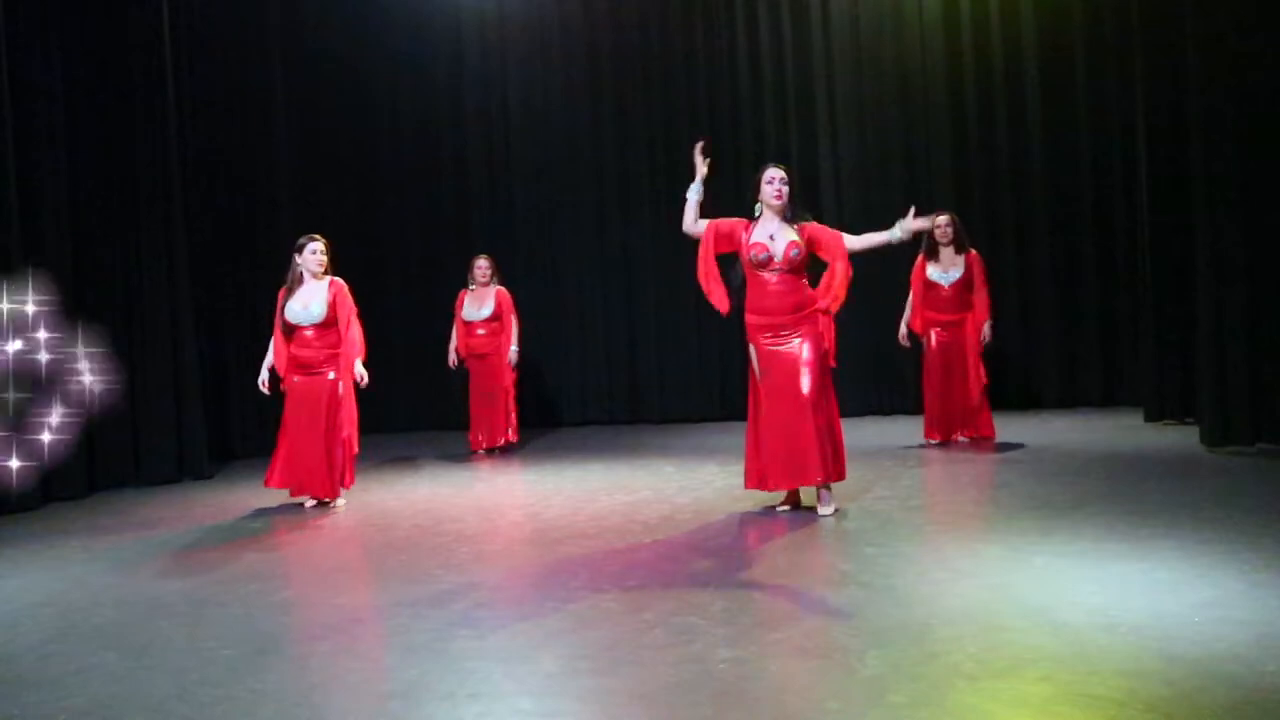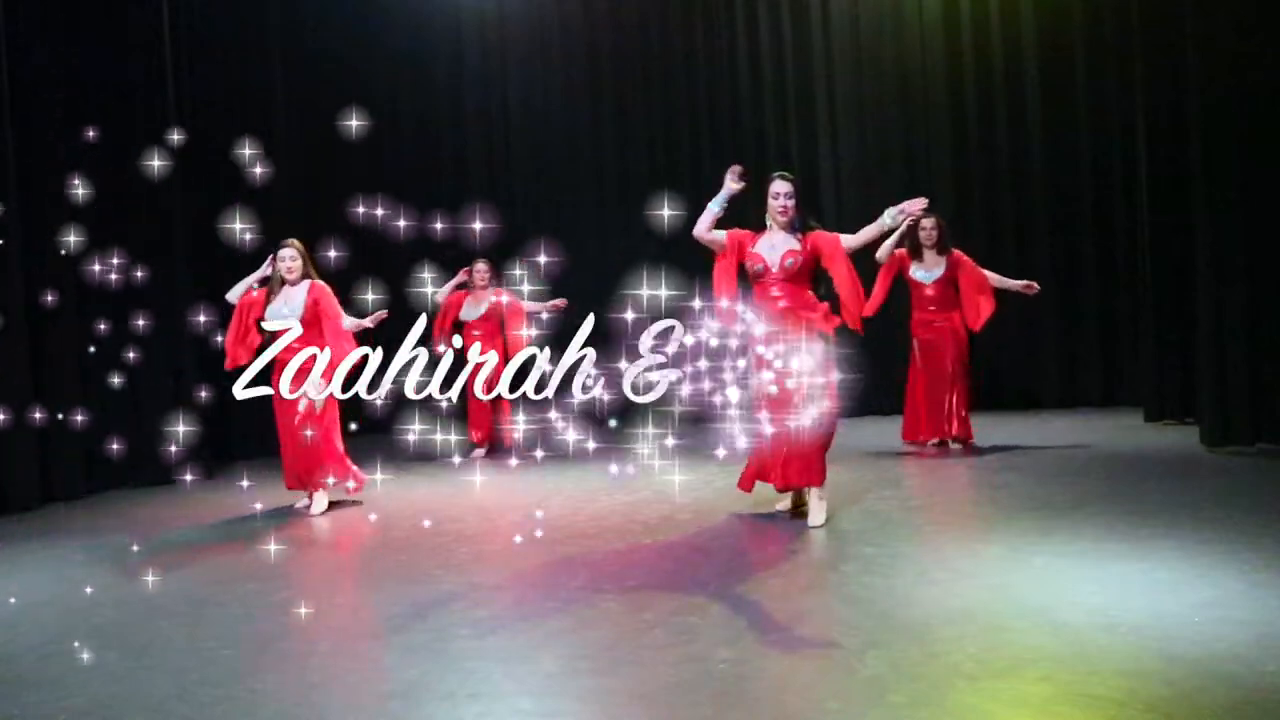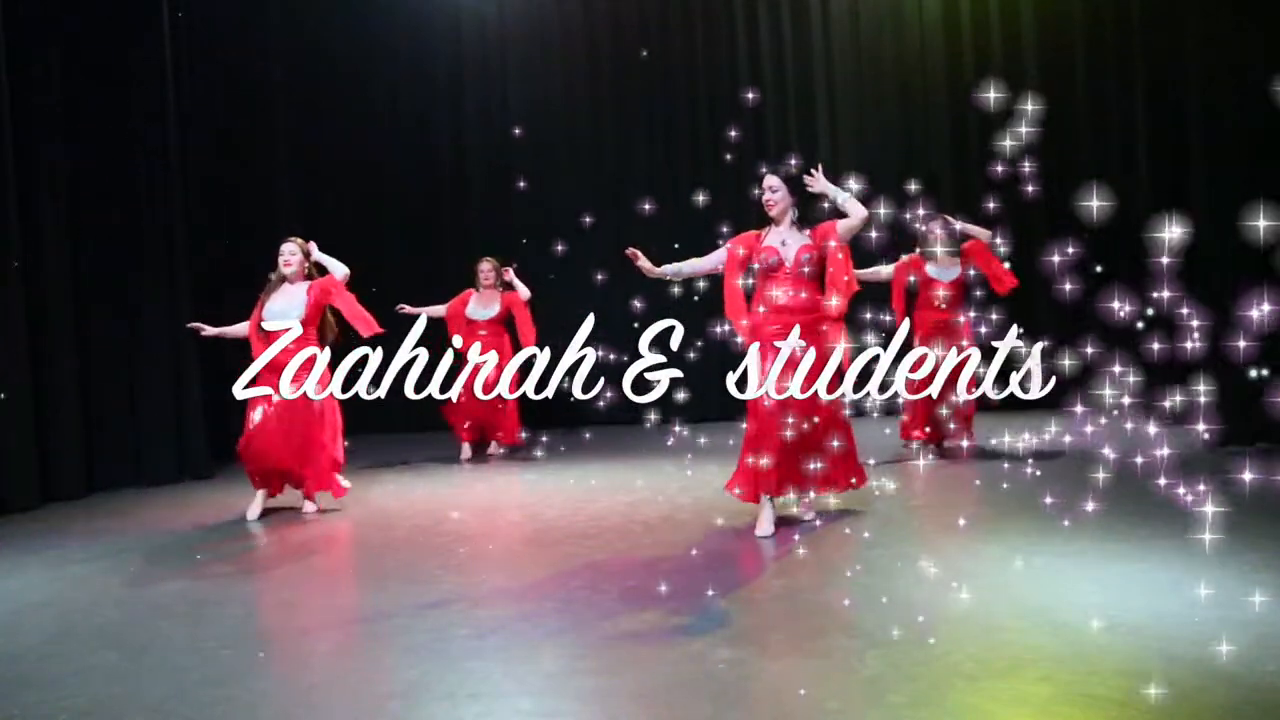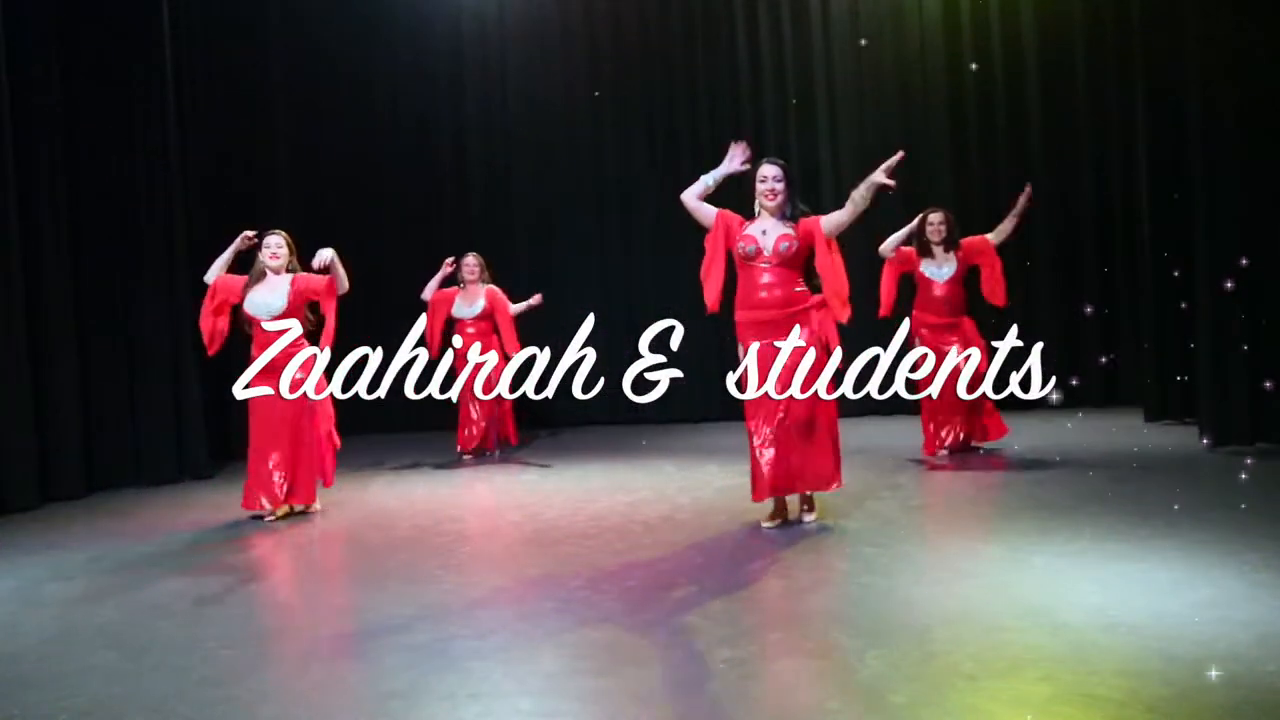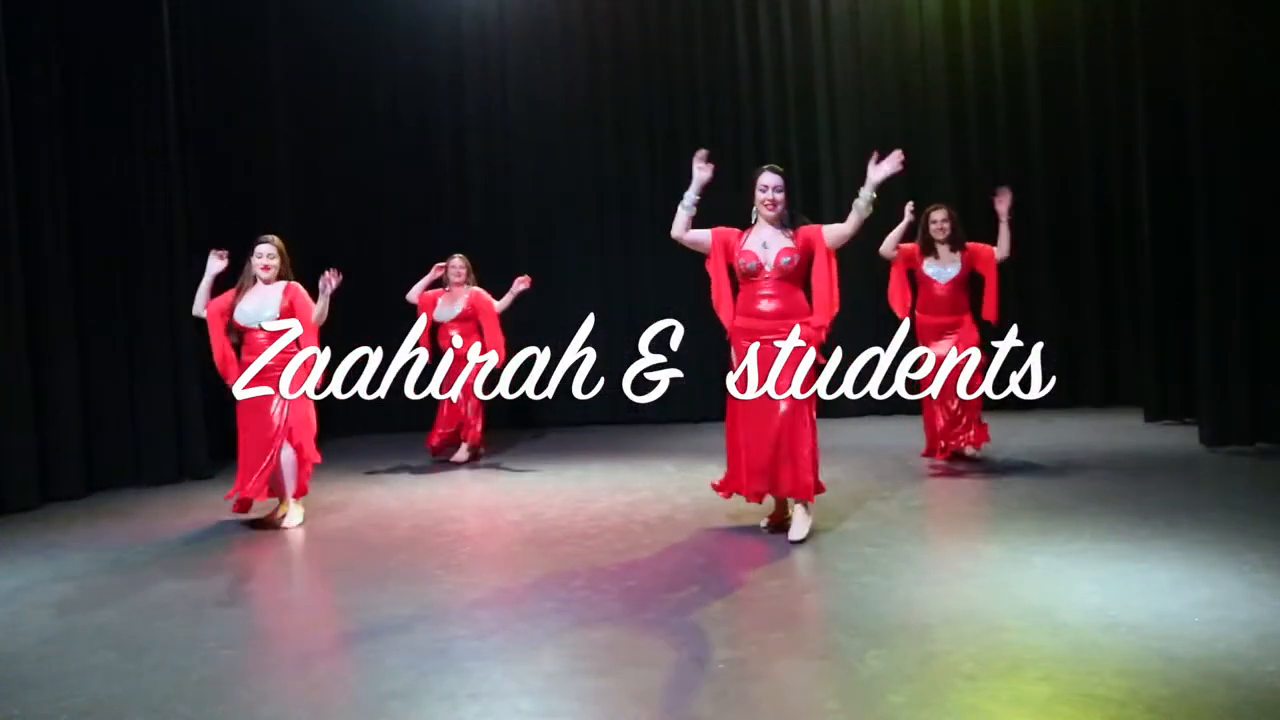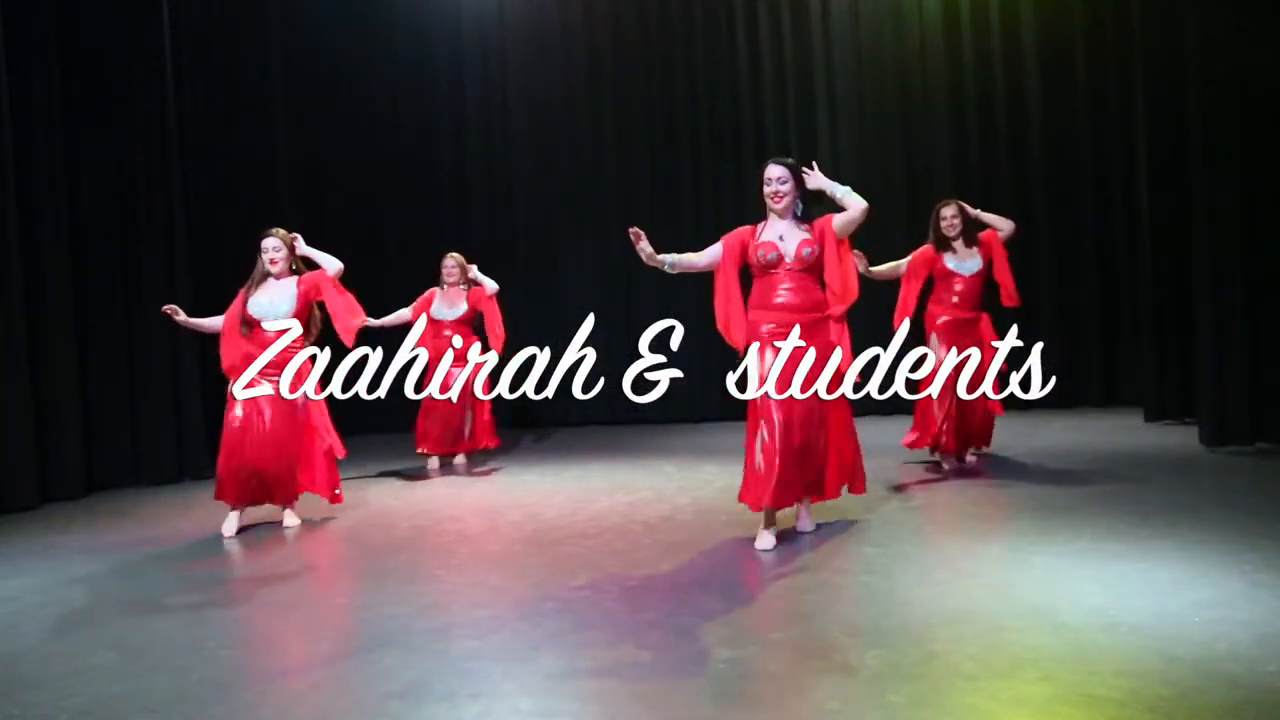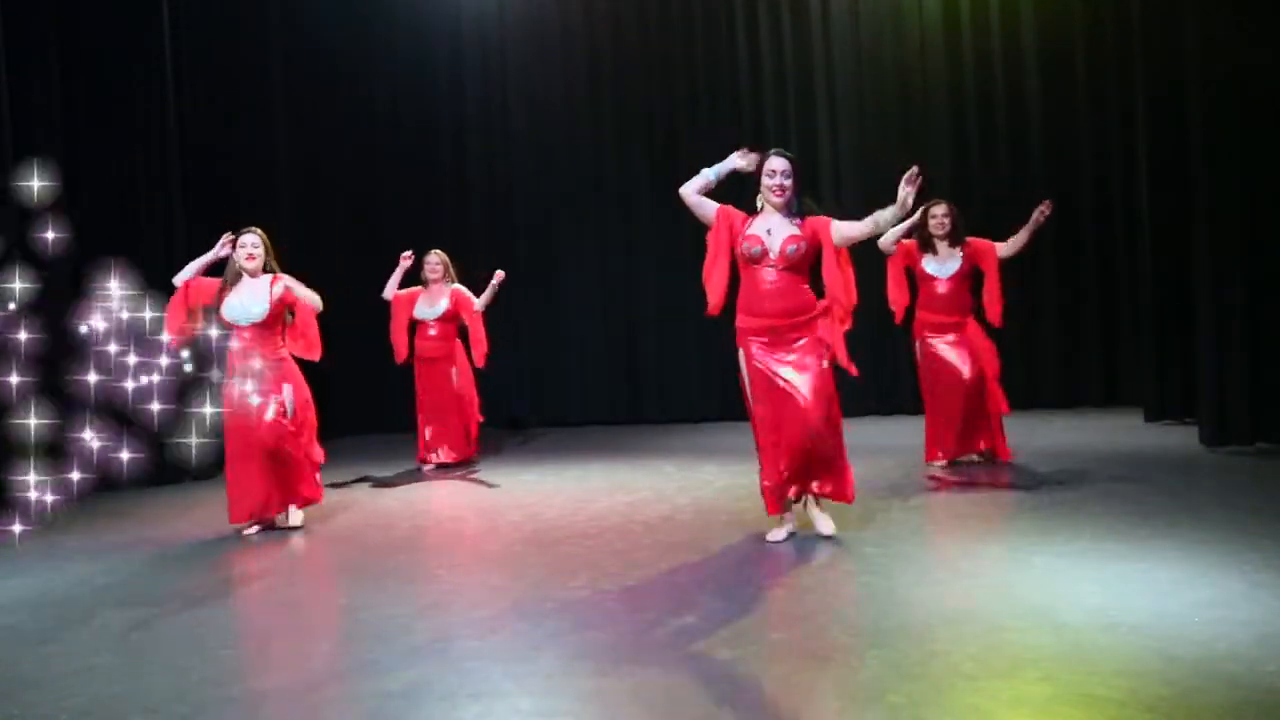
dt=0.7s
person 1, frame 1
left shoulder: (805, 232)
right shoulder: (740, 230)
left elbow: (852, 243)
right elbow: (690, 227)
left wrist: (897, 232)
right wrist: (699, 182)
left hip: (803, 326)
right hip: (763, 331)
left knee: (810, 399)
right knee: (774, 405)
left ankle: (823, 483)
right ankle: (789, 485)
person 1, frame 2
left shoulder: (811, 242)
right shoulder: (747, 242)
left elbow: (858, 238)
right elbow: (701, 234)
left wrist: (893, 216)
right wrist: (725, 194)
left hip: (804, 333)
right hip: (768, 339)
left knee: (804, 409)
right knee: (776, 415)
left ankle: (814, 493)
right ankle: (796, 491)
person 1, frame 3
left shoulder: (819, 236)
right shoulder: (751, 241)
left elbow: (860, 216)
right elbow: (705, 263)
left wrist: (829, 190)
right wrist: (656, 270)
left hip: (813, 335)
right hip: (769, 336)
left knee: (814, 417)
right knee: (768, 416)
left ankle: (806, 495)
right ankle: (765, 505)
person 1, frame 4
left shoulder: (804, 227)
right shoulder: (735, 227)
left elbow: (848, 214)
right elbow: (688, 199)
left wrist: (871, 183)
right wrist: (724, 170)
left hip: (798, 328)
right hip: (754, 332)
left knee: (804, 407)
right knee: (764, 415)
left ankle: (807, 493)
right ankle: (777, 500)
person 1, frame 5
left shoulder: (804, 237)
right shoulder: (733, 240)
left elbow: (848, 228)
right elbow: (680, 234)
left wrist: (870, 187)
right wrist: (697, 185)
left hip: (791, 338)
right hip: (749, 339)
left knee: (790, 414)
right knee: (753, 420)
left ankle: (801, 505)
right ankle: (778, 503)
person 1, frame 6
left shoulder: (819, 229)
right shoulder: (748, 236)
left elbow: (860, 209)
right elbow: (701, 259)
left wrist: (825, 185)
right wrist: (656, 258)
left hip: (815, 334)
right hip: (769, 337)
left knee: (812, 422)
right knee: (770, 421)
left ankle: (804, 503)
right ankle: (766, 518)
person 1, frame 7
left shoulder: (813, 227)
right shoulder: (737, 224)
left elbow: (864, 227)
right elbow: (687, 194)
left wrist: (899, 208)
right wrist: (727, 166)
left hip: (804, 335)
right hip: (755, 338)
left knee: (813, 417)
right knee: (768, 425)
left ankle: (814, 500)
right ankle: (782, 513)
person 2, frame 1
left shoulder: (336, 286)
right shoulder: (287, 292)
left elbow: (350, 329)
right elbow: (279, 334)
left wrist: (357, 363)
right wrist: (265, 367)
left hip: (332, 370)
right hip: (298, 373)
left knee: (335, 430)
right knee: (302, 431)
left ankle: (336, 490)
right ankle: (312, 489)
person 2, frame 2
left shoulder: (317, 288)
right shoulder: (270, 295)
left elbow: (341, 322)
right elbow: (232, 298)
left wrist: (363, 322)
right wrist: (260, 274)
left hip: (313, 368)
right hip: (284, 372)
left knee: (310, 425)
right knee: (291, 432)
left ankle: (320, 488)
right ankle: (308, 489)
person 2, frame 3
left shoulder: (316, 289)
right shoulder: (270, 294)
left elbow: (343, 274)
right elbow: (252, 327)
left wrist: (318, 255)
right wrist: (217, 331)
left hip: (308, 372)
right hip: (274, 374)
left knee: (309, 435)
right knee: (259, 434)
left ankle: (310, 494)
right ankle: (264, 487)
person 2, frame 4
left shoulder: (300, 281)
right shoulder: (249, 286)
left elbow: (340, 287)
right elbow: (211, 280)
left wrist: (333, 261)
right wrist: (234, 249)
left hip: (297, 367)
right hip: (262, 372)
left knee: (303, 434)
right knee: (268, 435)
left ankle: (309, 495)
right ankle: (281, 499)
person 2, frame 5
left shoulder: (291, 290)
right shoulder: (239, 295)
left elbow: (314, 322)
right elbow: (200, 311)
left wrist: (325, 296)
right wrist: (211, 274)
left hip: (285, 374)
right hip: (252, 378)
left knee: (280, 436)
right knee: (258, 443)
left ankle: (294, 503)
right ankle: (281, 500)
person 2, frame 6
left shoulder: (304, 283)
right shoulder: (251, 290)
left elbow: (336, 268)
right elbow: (225, 323)
left wrist: (306, 250)
right wrist: (187, 320)
left hip: (291, 374)
right hip: (253, 375)
left knee: (289, 443)
right knee: (241, 440)
left ankle: (288, 505)
right ankle: (236, 506)
person 2, frame 7
left shoulder: (279, 283)
right shoulder: (223, 288)
left elbow: (315, 306)
right elbow: (180, 283)
left wrist: (293, 288)
right wrist: (212, 256)
left hip: (276, 374)
right hip: (238, 378)
left knee: (279, 440)
right knee: (245, 446)
left ankle: (293, 501)
right ankle: (265, 512)
person 3, frame 1
left shoulder: (970, 257)
right shoulder: (924, 259)
left elbow: (981, 292)
right elbow: (915, 294)
left wrist: (986, 321)
right wrist: (904, 323)
left hip: (964, 325)
right hip: (934, 326)
left knee: (965, 377)
right knee: (937, 377)
left ankle: (967, 430)
right ankle: (939, 431)
person 3, frame 2
left shoulder: (953, 257)
right shoulder: (906, 258)
left elbow: (983, 276)
right elbow: (881, 257)
left wrist: (1015, 285)
right wrist: (901, 230)
left hip: (950, 326)
right hip: (922, 327)
left knee: (951, 376)
right knee: (924, 379)
left ankle: (954, 432)
right ankle: (932, 432)
person 3, frame 3
left shoulder: (963, 254)
right shoulder: (917, 260)
left elbow: (987, 237)
right elbow: (885, 272)
left wrist: (956, 224)
right wrist: (852, 274)
left hip: (956, 327)
right hip: (926, 327)
left knee: (956, 380)
right knee: (925, 378)
left ankle: (951, 434)
right ankle: (920, 433)
person 3, frame 4
left shoulder: (962, 249)
right shoulder: (913, 256)
left elbow: (997, 236)
right elbow: (884, 251)
left wrist: (1018, 210)
right wrist: (911, 228)
left hip: (957, 325)
right hip: (925, 329)
left knee: (968, 376)
right knee: (934, 384)
left ankle: (968, 433)
right ankle: (941, 440)
person 3, frame 5
left shoulder: (967, 251)
right shoulder: (916, 252)
left elbow: (1001, 254)
right elbow: (884, 251)
left wrist: (1003, 217)
right wrist: (905, 222)
left hip: (960, 326)
right hip: (927, 327)
left knee: (964, 377)
right knee: (936, 383)
left ankle: (968, 438)
right ankle: (943, 441)
person 3, frame 6
left shoulder: (981, 244)
right shoulder: (932, 251)
left elbow: (1009, 227)
right elbow: (900, 267)
left wrist: (975, 214)
right wrist: (869, 271)
left hip: (974, 323)
right hip: (942, 323)
left knee: (971, 385)
right knee: (944, 380)
left ankle: (965, 445)
right ankle: (942, 445)
person 3, frame 7
left shoulder: (970, 247)
right shoulder: (914, 250)
left elbow: (1008, 249)
right elbow: (884, 244)
left wrist: (1032, 223)
right wrist: (914, 220)
left hip: (962, 328)
right hip: (929, 330)
left knee: (972, 381)
right knee: (937, 389)
left ankle: (974, 444)
right ankle: (943, 450)
person 4, frame 1
left shoulder: (500, 293)
right shoulder: (464, 296)
left elbow: (511, 321)
right elbow: (457, 325)
left wrist: (513, 348)
right wrist: (452, 349)
left hip: (497, 352)
right hip: (474, 354)
left knee: (499, 395)
right knee: (479, 397)
left ankle: (501, 441)
right ankle: (482, 442)
person 4, frame 2
left shoulder: (498, 295)
right shoulder: (463, 296)
left elbow: (521, 307)
right elbow: (439, 299)
left wrist: (546, 305)
right wrist: (457, 280)
left hip: (491, 350)
right hip: (472, 352)
left knee: (484, 393)
right knee: (476, 395)
left ankle: (483, 442)
right ankle: (482, 438)
person 4, frame 3
left shoulder: (505, 297)
right shoulder: (468, 296)
left elbow: (526, 296)
right elbow: (445, 310)
left wrist: (512, 279)
right wrist: (416, 310)
left hip: (497, 352)
left knee: (496, 396)
right knee: (467, 397)
left ankle: (497, 440)
right ankle: (466, 442)
person 4, frame 4
left shoulder: (490, 291)
right shoulder: (453, 294)
left elbow: (509, 309)
right elbow: (426, 296)
left wrist: (529, 303)
right wrist: (442, 273)
left hip: (487, 351)
right hip: (463, 354)
left knee: (488, 397)
right knee: (468, 399)
left ankle: (494, 442)
right ankle: (473, 445)
person 4, frame 5
left shoulder: (475, 294)
right shoulder: (438, 296)
left elbow: (496, 307)
right elbow: (411, 297)
left wrist: (513, 292)
right wrist: (431, 276)
left hip: (470, 353)
right hip: (451, 356)
left knee: (467, 396)
right knee: (452, 400)
left ankle: (467, 446)
right ankle: (474, 444)
person 4, frame 6
left shoulder: (473, 294)
right shoulder: (433, 294)
left elbow: (493, 289)
right elbow: (409, 313)
left wrist: (476, 275)
right wrist: (379, 322)
left hip: (464, 358)
right hip: (439, 358)
left knee: (462, 403)
right knee: (435, 404)
left ankle: (461, 451)
right ankle: (433, 453)
person 4, frame 7
left shoulder: (456, 291)
right shoulder: (416, 294)
left elbow: (477, 306)
right elbow: (388, 295)
left wrist: (493, 285)
right wrist: (401, 269)
left hip: (450, 357)
right hip: (424, 359)
left knee: (455, 404)
right knee: (429, 406)
left ankle: (460, 452)
right ankle: (434, 455)
